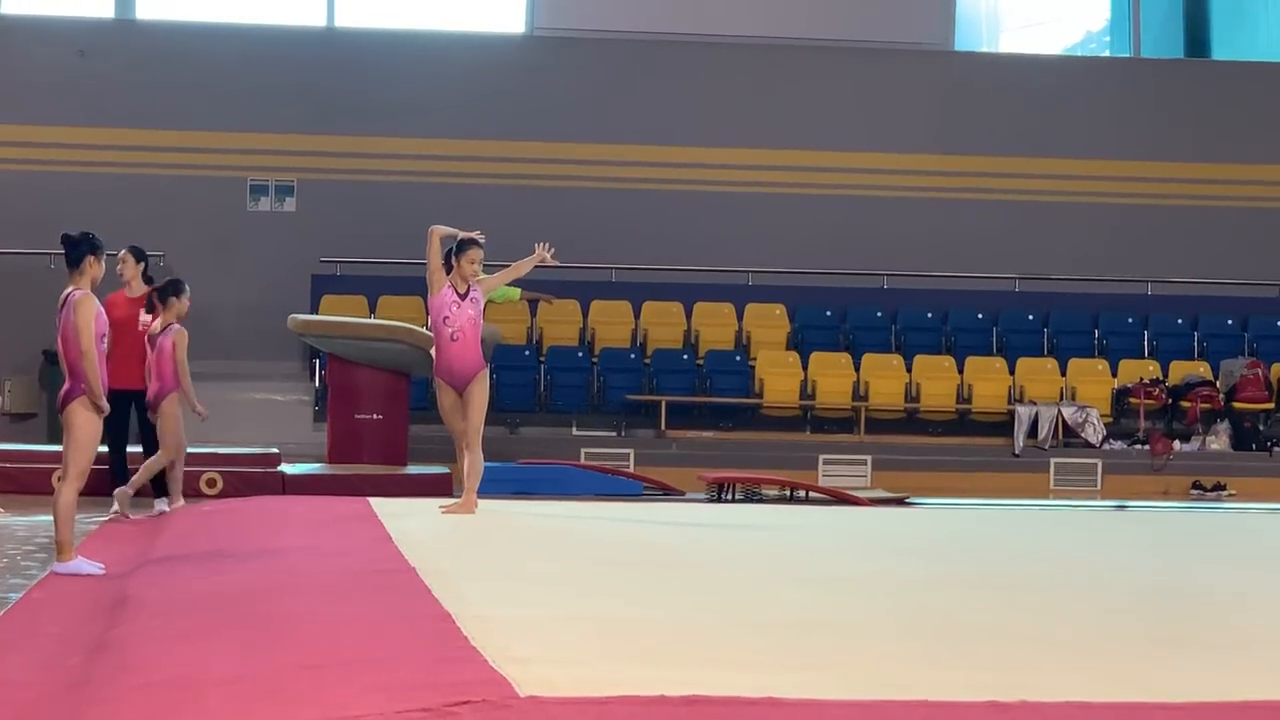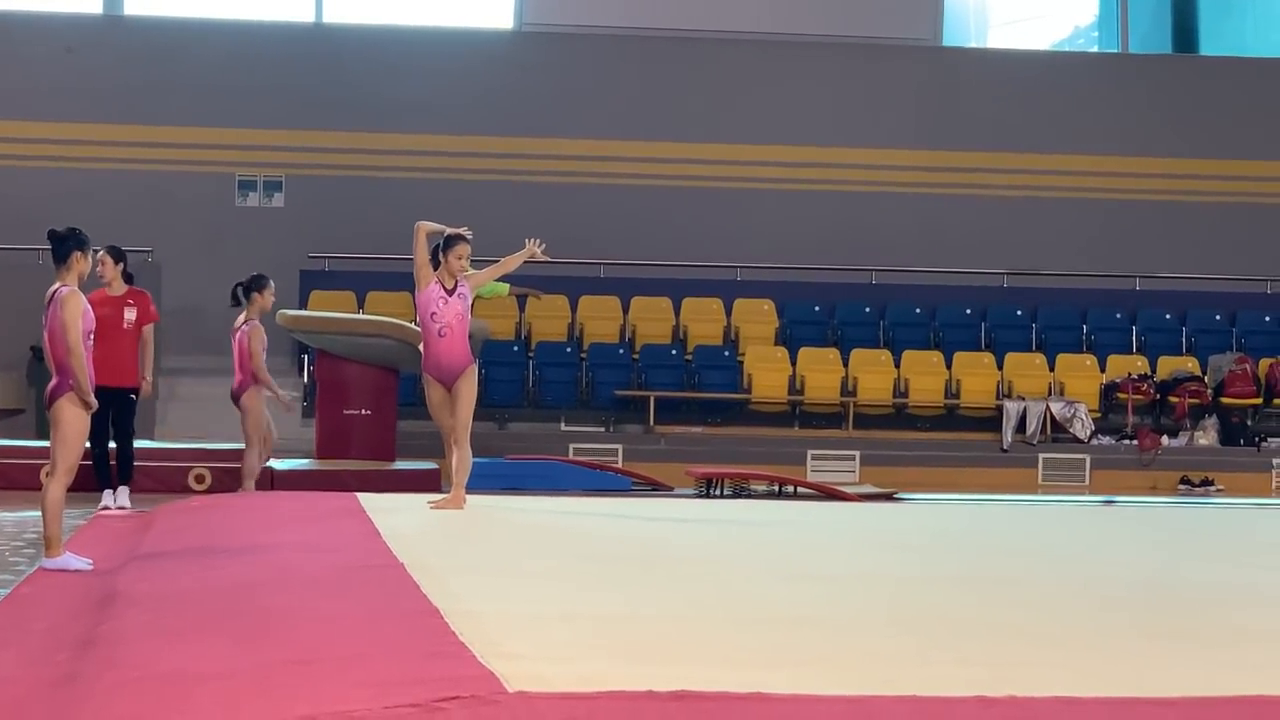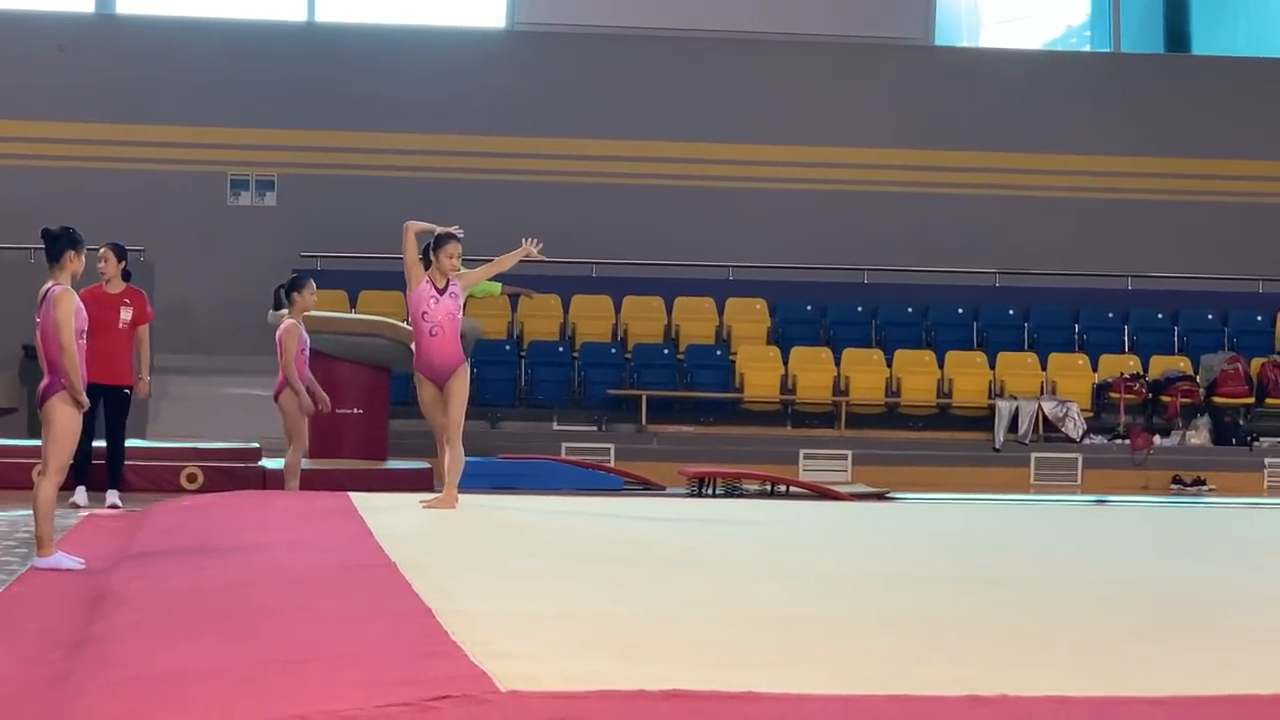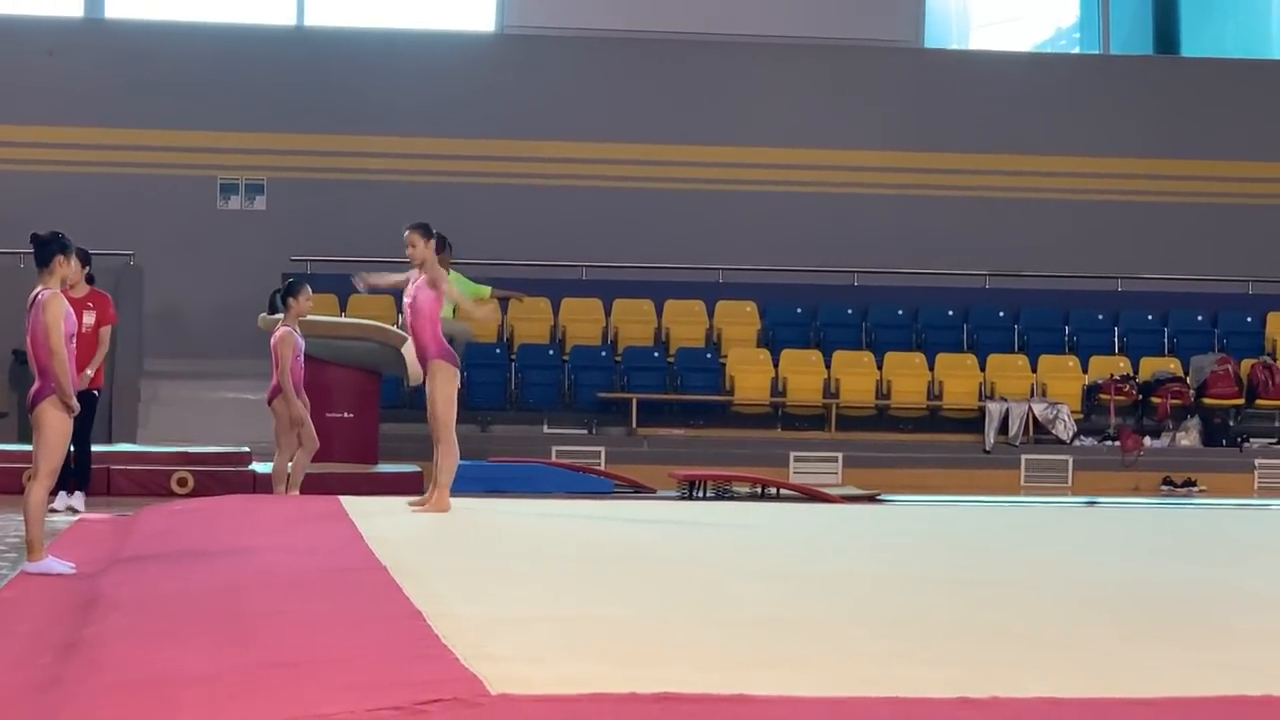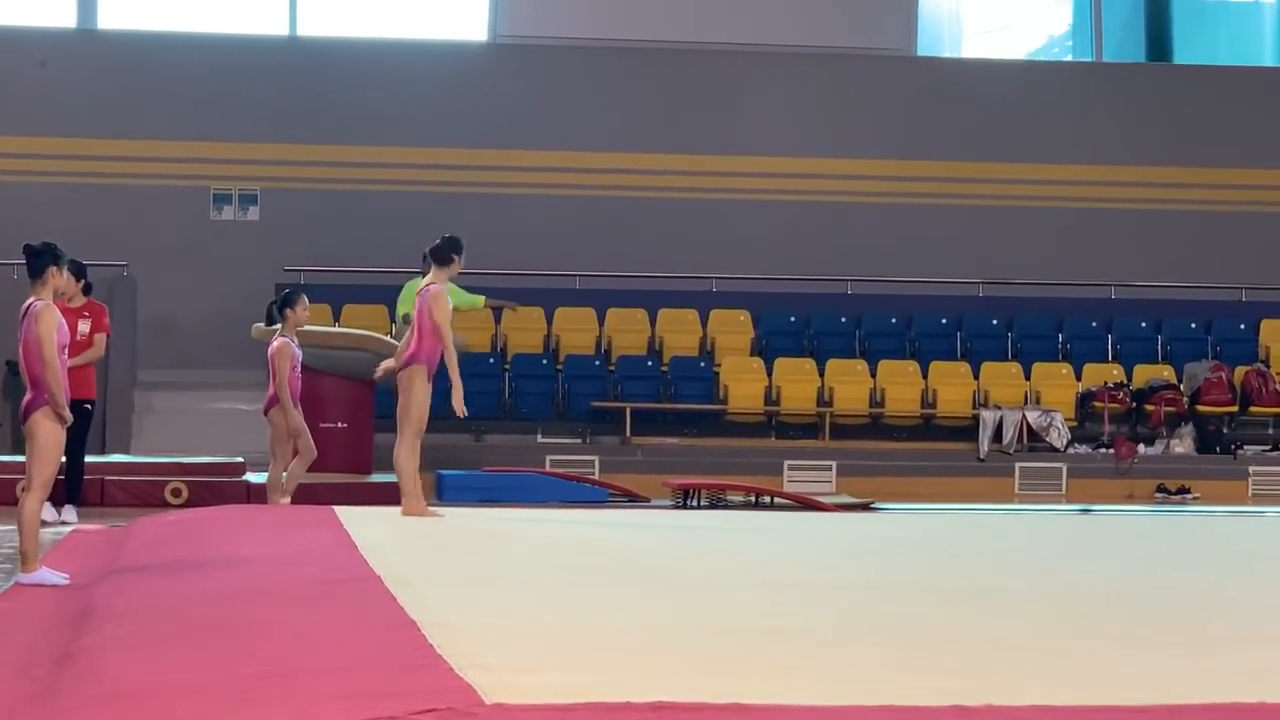
dt=0.7s
person 1, frame 1
left shoulder: (67, 298)
right shoulder: (85, 299)
left elbow: (66, 350)
right elbow: (87, 352)
right wrist: (99, 398)
left hip: (73, 395)
right hip: (84, 398)
left knee: (71, 480)
right knee: (72, 480)
left ankle: (67, 554)
right ankle: (65, 557)
person 1, frame 2
left shoulder: (54, 294)
right shoulder: (72, 296)
right elbow: (74, 349)
right wrist: (87, 394)
left hip: (61, 391)
right hip: (71, 394)
left knee: (59, 476)
right knee: (60, 476)
left ankle: (56, 549)
right ankle: (53, 552)
person 1, frame 3
left shoulder: (46, 293)
right shoulder: (65, 295)
left elbow: (43, 344)
right elbow: (67, 348)
right wrist: (80, 394)
left hip: (52, 390)
right hip: (63, 393)
left knee: (50, 474)
right knee: (52, 475)
left ankle: (47, 549)
right ankle: (45, 552)
person 1, frame 4
left shoulder: (37, 297)
right shoulder: (54, 299)
left elbow: (34, 348)
right elbow: (57, 352)
right wrist: (69, 397)
left hip: (43, 394)
right hip: (53, 398)
left knee: (41, 479)
right knee: (43, 479)
left ankle: (38, 553)
right ankle: (35, 556)
person 1, frame 5
left shoulder: (29, 308)
right shoulder: (46, 310)
left elbow: (26, 360)
right elbow: (50, 363)
right wrist: (62, 408)
left hip: (35, 405)
right hip: (46, 408)
left knee: (34, 490)
right knee: (37, 490)
left ankle: (31, 564)
right ankle: (29, 567)
person 2, frame 1
left shoulder: (481, 288)
right shoulder: (438, 283)
left elbow: (514, 272)
right elbow: (435, 232)
left wrist: (538, 258)
right wrist: (461, 235)
left hip: (475, 373)
right hip: (445, 375)
left knee: (472, 440)
right knee: (459, 441)
left ankle: (469, 499)
right ankle: (467, 496)
person 2, frame 2
left shoulder: (468, 284)
right shoulder: (426, 279)
left elbow: (502, 267)
right elbow: (421, 228)
left wrist: (528, 253)
right wrist: (448, 230)
left hip: (463, 369)
right hip: (433, 371)
left knee: (461, 435)
right knee: (448, 437)
left ankle: (457, 494)
right ankle: (453, 492)
person 2, frame 3
left shoulder: (460, 282)
right shoulder: (417, 279)
left elbow: (496, 266)
right elbow: (409, 228)
left wrist: (524, 251)
right wrist: (437, 230)
left hip: (455, 367)
right hip: (425, 370)
left knee: (453, 435)
right knee: (440, 436)
left ankle: (450, 493)
right ankle: (446, 491)
person 2, frame 4
left shoulder: (436, 274)
right shoulder: (416, 276)
left elbow: (463, 303)
right elbow: (399, 279)
right wrist: (370, 279)
left hip: (440, 360)
right hip: (434, 360)
left knee: (445, 431)
right knee: (438, 431)
left ankle: (441, 496)
right ankle: (434, 492)
person 2, frame 5
left shoulder: (425, 287)
right shoulder: (438, 293)
right elbow: (447, 343)
left wrist: (395, 359)
right wrist: (457, 386)
left hip: (410, 364)
right hip: (418, 368)
left knee: (412, 435)
right knee: (407, 437)
left ankle: (414, 499)
right ankle: (411, 502)
person 3, frame 1
right shoulder: (112, 301)
right elbow: (106, 342)
left hip: (146, 383)
right hip: (116, 383)
left knee: (151, 442)
right knee: (116, 443)
left ankle: (160, 498)
person 3, frame 2
left shoulder: (140, 298)
right shoulder: (92, 300)
left elbow: (148, 341)
left wrist: (147, 377)
left hip: (127, 381)
right hip: (97, 380)
left knee: (124, 437)
right knee: (98, 438)
left ankle: (123, 489)
right ankle: (107, 491)
person 3, frame 3
left shoulder: (137, 298)
right shoulder: (87, 295)
left elbow: (143, 340)
left wrist: (144, 376)
left hip: (121, 379)
right hip: (89, 376)
left knee: (116, 437)
right knee: (84, 434)
left ankle: (113, 491)
right ankle: (80, 489)
person 3, frame 4
left shoulder: (101, 300)
left elbow: (104, 342)
left wrist: (89, 372)
left hip: (88, 382)
left knee: (81, 437)
left ankle: (79, 493)
right ankle: (62, 492)
person 3, frame 5
left shoulder: (97, 310)
left elbow: (99, 350)
left wrist: (66, 363)
left hip: (82, 393)
left knee: (75, 451)
left ankle: (70, 506)
right ankle: (46, 503)
person 4, frame 1
left shoulder: (153, 329)
right shoulder: (178, 332)
left elbow: (149, 367)
right elbow: (182, 373)
right wrist: (195, 404)
left hip: (155, 394)
right hip: (169, 396)
left knee: (178, 450)
right knee: (169, 453)
left ankle: (176, 501)
right ankle: (127, 490)
person 4, frame 2
left shoulder: (241, 323)
right shoulder: (255, 328)
right elbow: (258, 367)
right wrist: (279, 394)
left hip: (243, 389)
right hip: (250, 391)
left knee: (269, 441)
right knee: (255, 446)
left ankle: (247, 490)
person 4, frame 3
left shoulder: (297, 325)
right shoulder: (291, 326)
right elbow: (288, 365)
left wrist: (318, 392)
right wrist: (304, 395)
left hip: (296, 392)
right hip: (289, 391)
left knee: (298, 446)
right knee: (298, 446)
person 4, frame 4
left shoulder: (293, 330)
right shoulder: (286, 333)
right elbow: (283, 372)
left wrist: (302, 398)
right wrist: (294, 404)
left hip: (291, 396)
right hip: (284, 396)
left knee: (310, 444)
right knee: (285, 451)
left ankle: (292, 491)
right ankle: (280, 497)
person 4, frame 5
left shoulder: (291, 340)
right shoulder: (283, 344)
right elbow: (281, 383)
left wrist: (296, 410)
right wrist: (291, 416)
left hip: (288, 405)
right hip: (280, 407)
left knee: (308, 453)
right knee: (280, 461)
left ankle: (284, 498)
right ankle: (274, 507)
